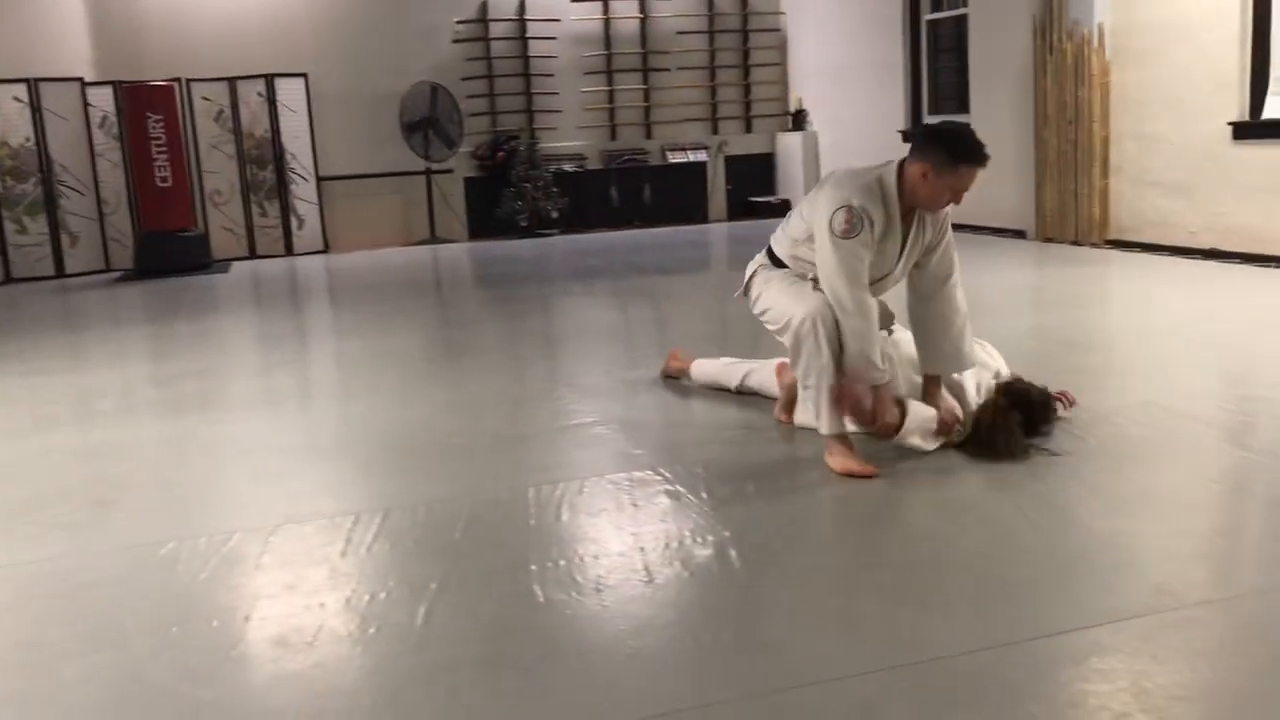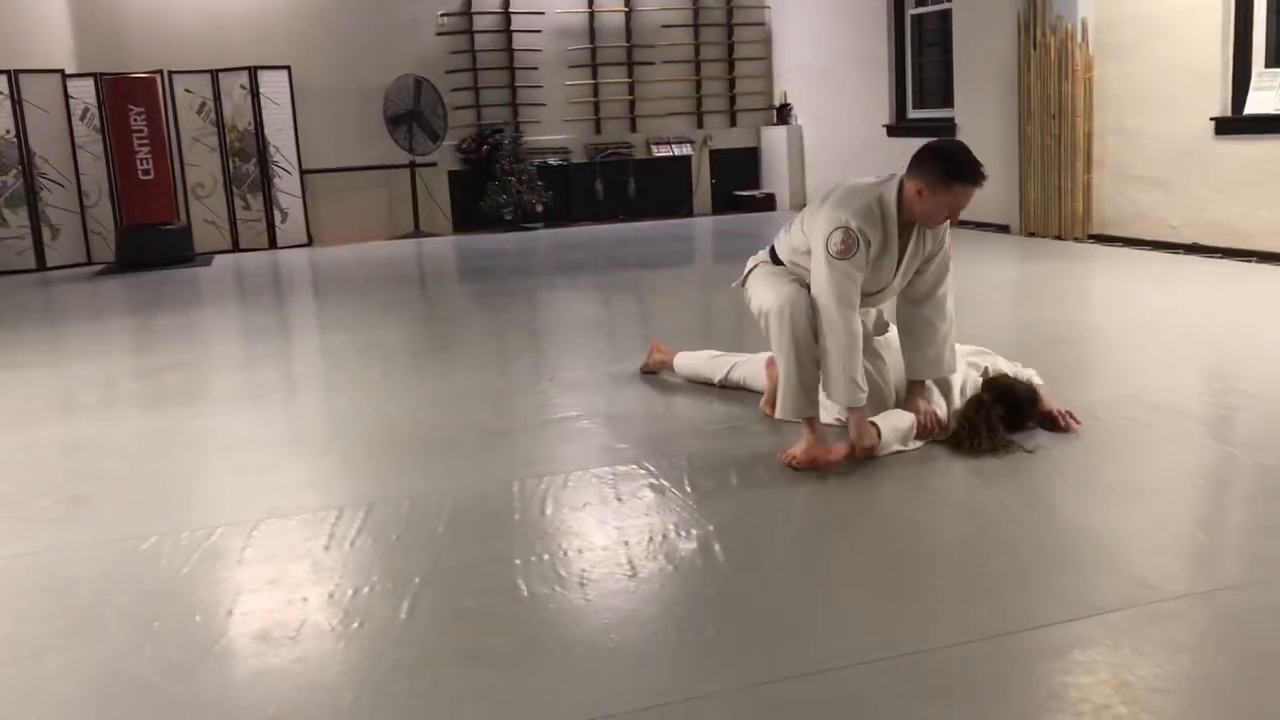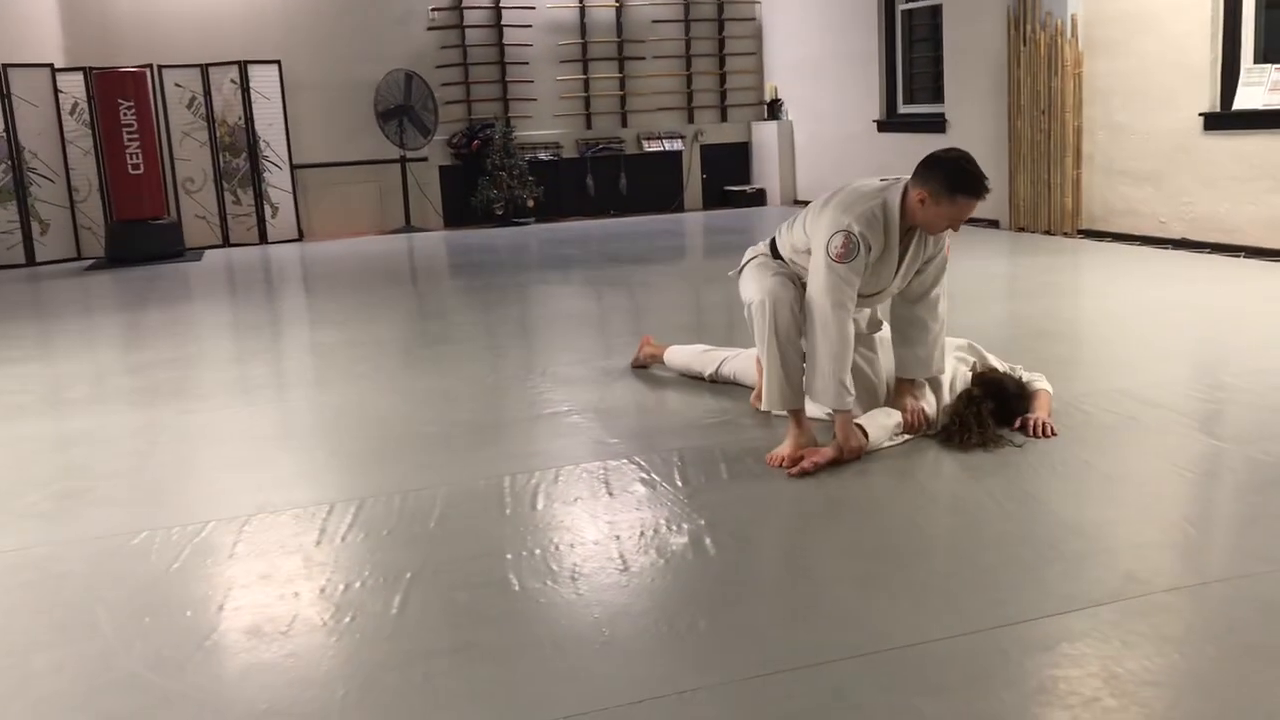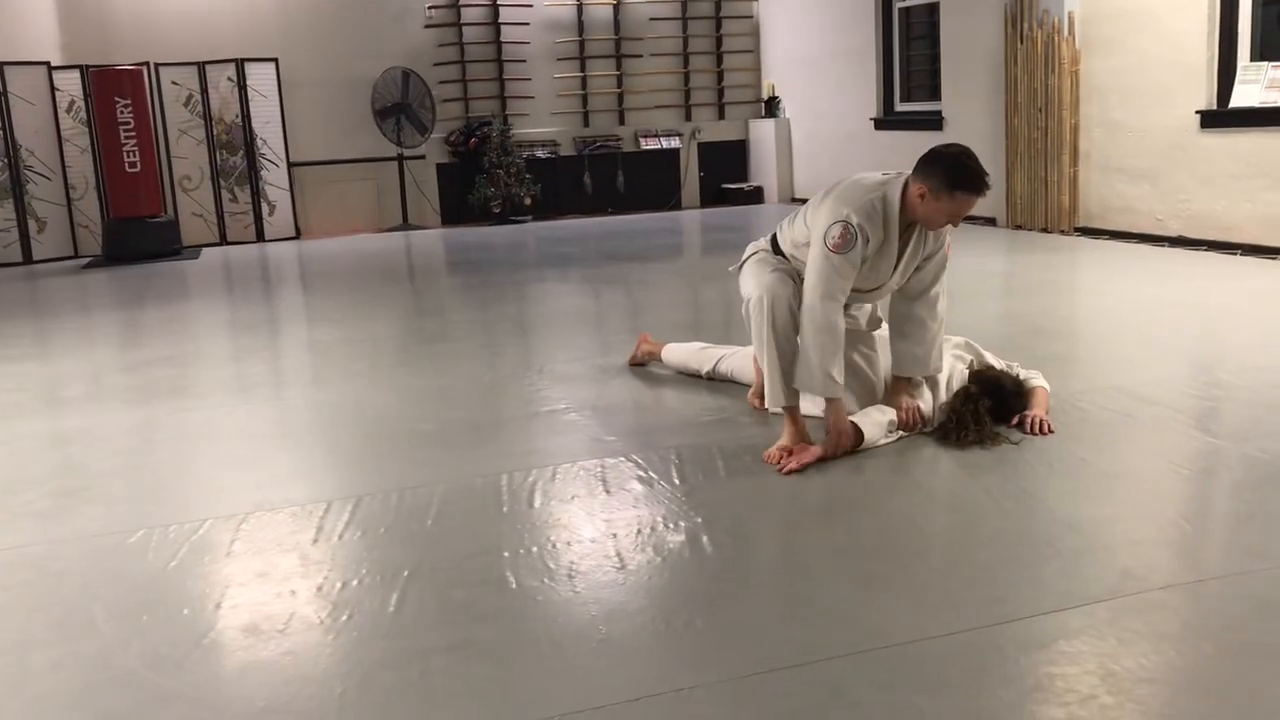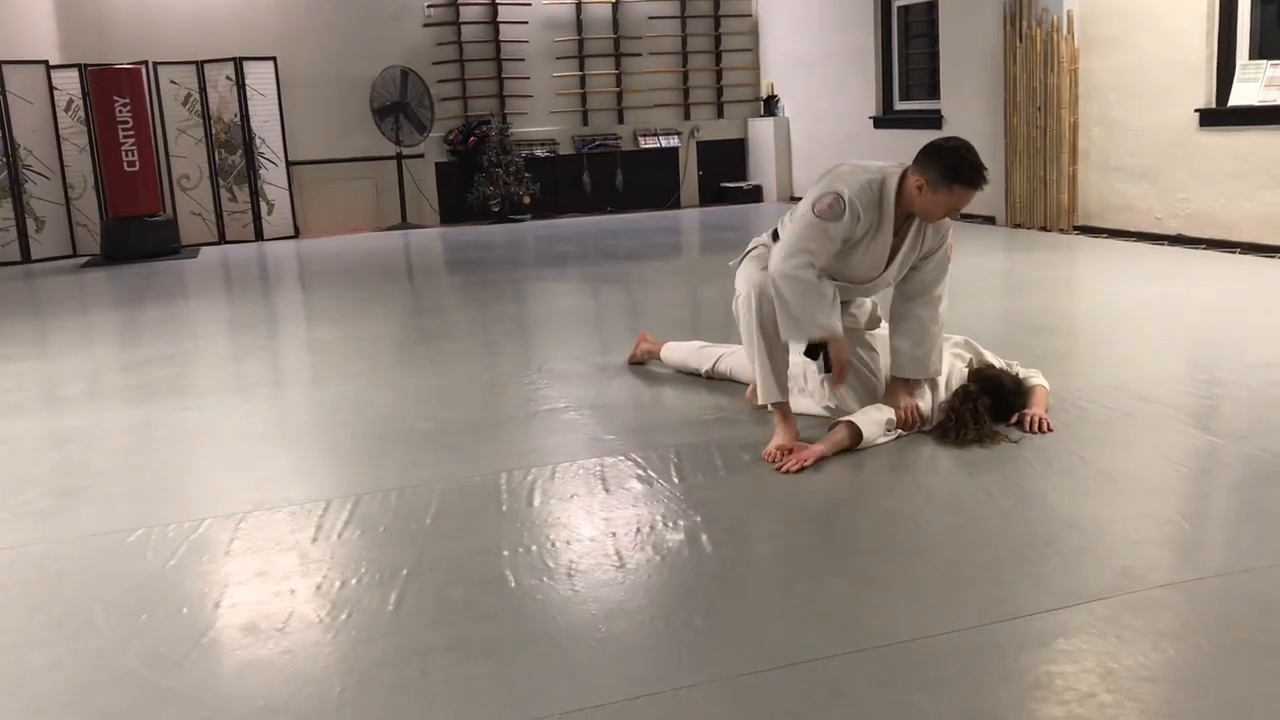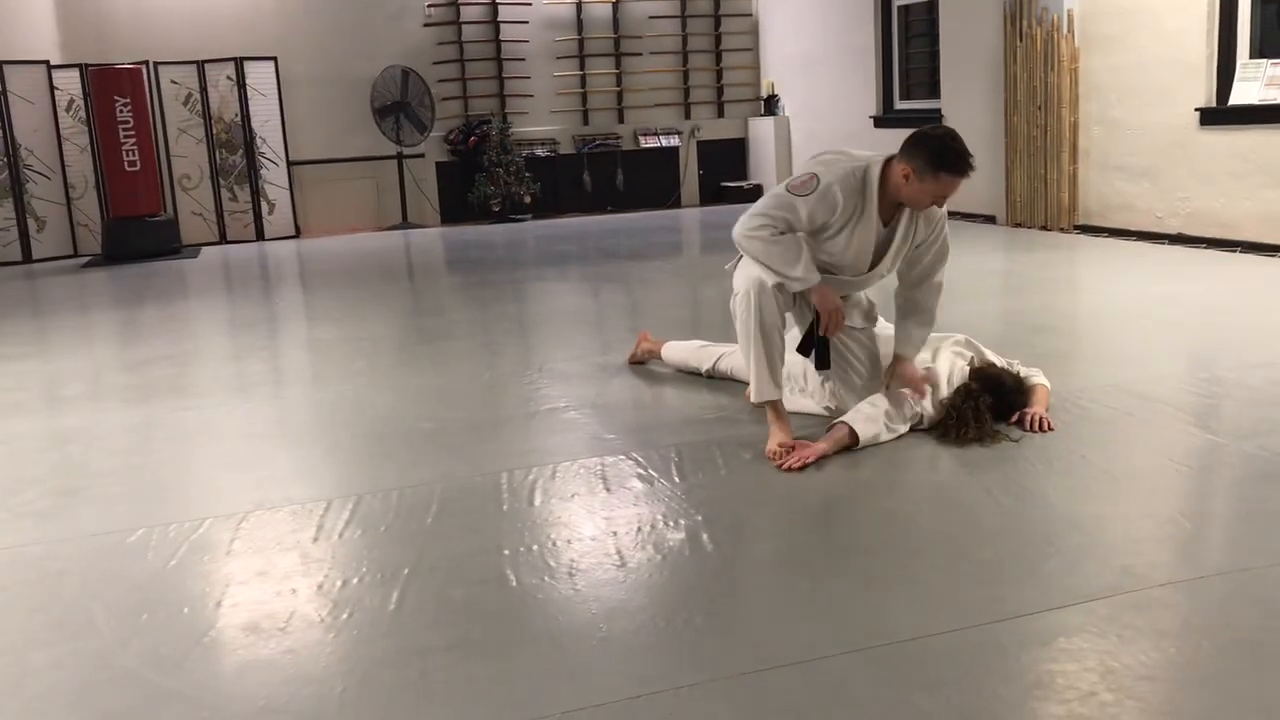
dt=0.2s
person 1, frame 1
left shoulder: (985, 359)
right shoulder: (954, 423)
right elbow: (887, 419)
left wrist: (1038, 400)
left knee: (766, 376)
left ankle: (685, 365)
person 1, frame 2
left shoulder: (985, 365)
right shoulder: (942, 413)
left elbow: (1026, 383)
right elbow: (890, 427)
left wrist: (1048, 408)
left ankle: (674, 357)
right ankle: (666, 358)
person 1, frame 3
left shoulder: (973, 357)
right shoulder: (932, 407)
left elbow: (1033, 381)
right elbow: (884, 422)
left wrist: (1039, 412)
right knee: (743, 367)
right ankle: (656, 353)
person 1, frame 4
left shoulder: (969, 354)
right shoulder: (931, 403)
left elbow: (1031, 378)
right elbow: (879, 419)
left wrist: (1037, 408)
right wrist: (824, 448)
right knee: (736, 363)
right ankle: (653, 349)
person 1, frame 5
left shoulder: (967, 352)
right shoulder: (930, 402)
left elbow: (1030, 377)
right elbow: (879, 416)
left wrist: (1035, 407)
right wrist: (823, 447)
right hip: (817, 371)
right knee: (738, 365)
right ankle: (652, 348)
person 1, frame 6
left shoulder: (969, 351)
right shoulder: (930, 401)
left elbow: (1031, 375)
right elbow: (878, 412)
left wrist: (1037, 406)
right wrist: (824, 446)
right hip: (818, 372)
right knee: (736, 362)
right ankle: (653, 347)
person 2, frame 1
left shoulder: (934, 213)
right shoulder: (850, 200)
left elbow: (938, 295)
right elbow: (850, 301)
left wrist: (933, 386)
right wrist: (878, 385)
left hip: (850, 295)
right hip: (784, 279)
right knee: (817, 314)
left ankle: (800, 371)
right ankle: (836, 440)
person 2, frame 2
left shoulder: (933, 223)
right shoulder: (850, 217)
left elbow: (927, 304)
right elbow: (837, 317)
left wrist: (916, 389)
right wrist: (856, 414)
left hip: (851, 296)
right hip: (785, 279)
right knee: (788, 303)
left ankle: (788, 367)
right ankle: (810, 430)
person 2, frame 3
left shoulder: (933, 225)
right shoulder: (853, 220)
left elbow: (920, 304)
right elbow: (830, 319)
left wrist: (906, 387)
right wrist: (843, 416)
left hip: (844, 296)
right hip: (781, 272)
right knee: (772, 297)
left ankle: (776, 366)
right ankle: (798, 427)
person 2, frame 4
left shoulder: (934, 224)
right shoulder: (854, 210)
left elbow: (919, 302)
right elbow: (820, 308)
left wrist: (902, 384)
right wrist: (833, 401)
left hip: (843, 295)
right hip: (781, 268)
right knee: (768, 293)
left ankle: (773, 362)
right ankle: (793, 424)
person 2, frame 5
left shoulder: (937, 224)
right shoulder: (851, 191)
left elbow: (921, 302)
right elbow: (790, 263)
left wrist: (902, 383)
right wrist: (832, 336)
left hip: (843, 291)
right hip: (781, 267)
right knee: (757, 288)
left ankle: (769, 363)
right ankle: (783, 420)
person 2, frame 6
left shoulder: (930, 216)
right shoulder: (835, 178)
left elbow: (921, 287)
right elbow: (752, 228)
left wrist: (903, 357)
right wrist: (814, 285)
left hip: (841, 292)
right hip: (785, 268)
right knee: (757, 286)
right ankle: (776, 417)
